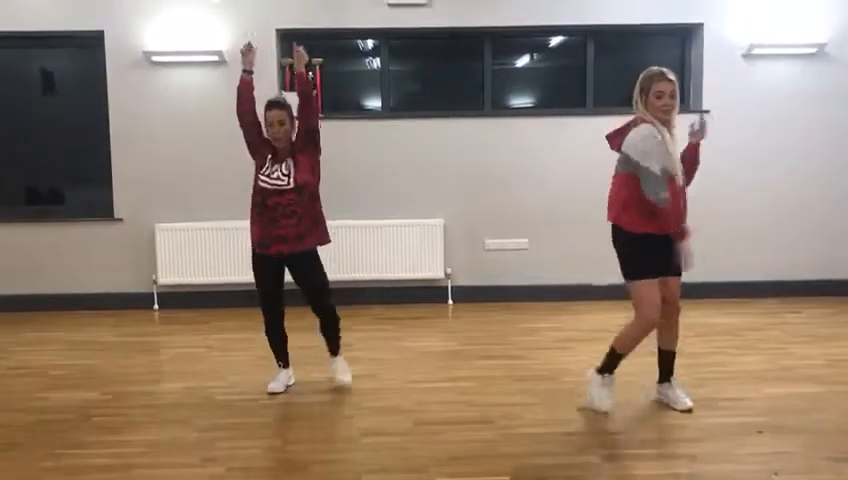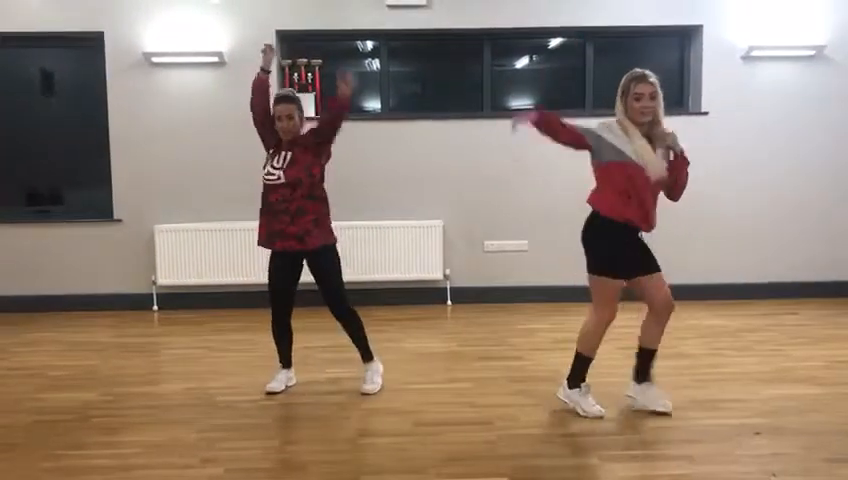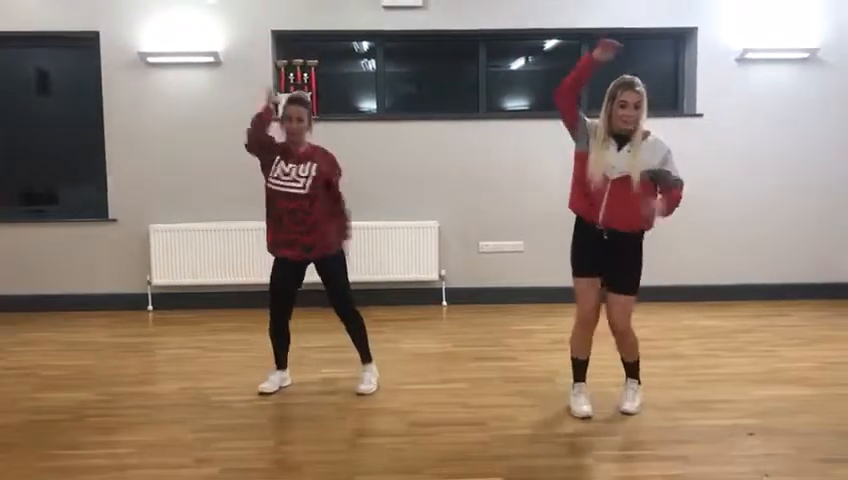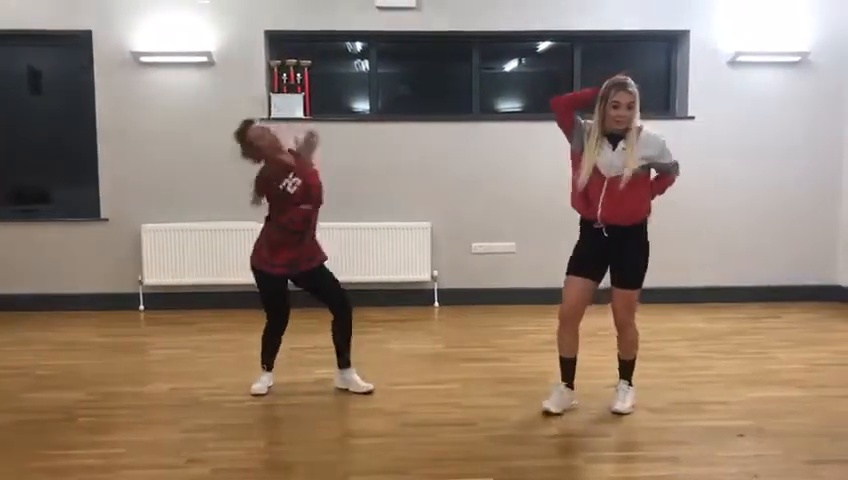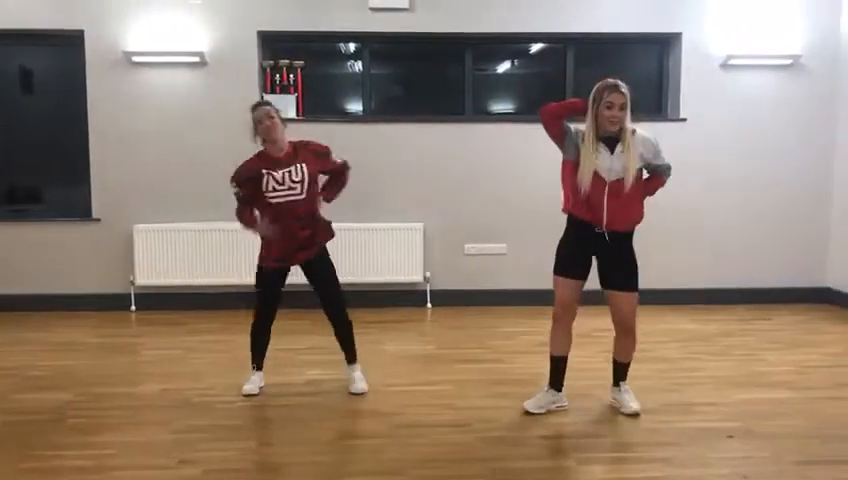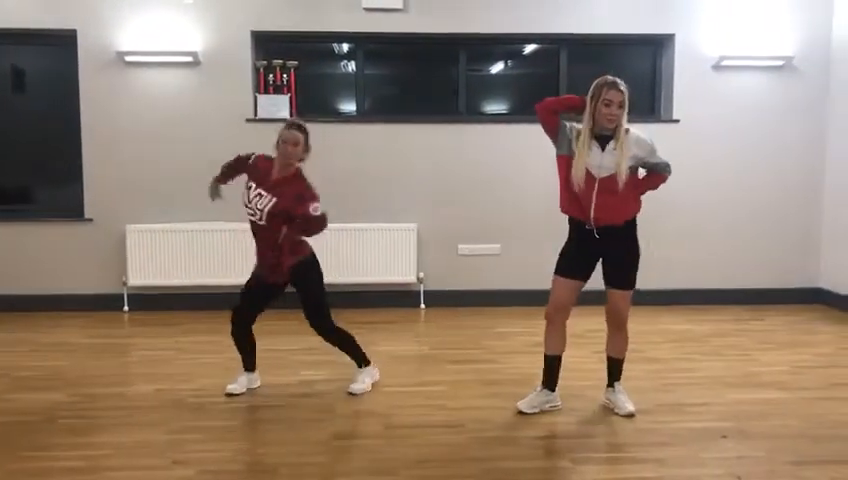
dt=0.3s
person 1, frame 1
left shoulder: (661, 135)
right shoulder: (645, 135)
left elbow: (679, 182)
right elbow: (656, 193)
left wrist: (694, 146)
right wrist: (681, 235)
left hip: (659, 234)
right hip: (634, 235)
left knee: (671, 310)
right knee: (648, 317)
left ankle: (666, 384)
right ankle: (602, 375)
person 1, frame 2
left shoulder: (660, 143)
right shoulder: (610, 135)
left elbow: (675, 191)
right elbow: (569, 133)
left wrist: (677, 153)
right wrist: (537, 118)
left hip: (631, 235)
right hip: (604, 231)
left knee: (663, 303)
right knee: (604, 312)
left ankle: (642, 382)
right ankle: (574, 386)
person 1, frame 3
left shoulder: (654, 147)
right shoulder: (589, 134)
left elbow: (675, 189)
right elbow: (564, 97)
left wrist: (662, 205)
right wrist: (593, 60)
left hip: (627, 243)
right hip: (588, 235)
left knee: (620, 324)
right knee: (586, 316)
left ankle: (633, 384)
right ankle: (579, 387)
person 1, frame 4
left shoulder: (649, 142)
right shoulder: (583, 136)
left elbow: (671, 171)
right elbow: (559, 104)
left wrist: (646, 196)
right wrist: (597, 94)
left hip: (630, 237)
right hip: (592, 234)
left knee: (624, 319)
right knee: (568, 314)
left ankle: (625, 385)
right ankle: (566, 388)
person 1, frame 5
left shoulder: (642, 144)
right shoulder: (576, 141)
left elbow: (662, 172)
right elbow: (548, 113)
left wrist: (640, 194)
right wrist: (585, 105)
left hip: (618, 240)
right hip: (579, 234)
left knee: (626, 323)
right knee: (562, 314)
left ankle: (621, 387)
right ankle: (555, 391)
person 1, frame 6
left shoulder: (636, 142)
right shoulder: (571, 139)
left elbow: (662, 170)
right elbow: (543, 108)
left wrist: (636, 191)
right wrist: (582, 104)
left hip: (620, 236)
right hip: (581, 234)
left knee: (618, 319)
right knee: (555, 313)
left ankle: (614, 389)
right ankle: (548, 391)
person 2, frame 1
left shoulder: (307, 151)
right shoulder: (261, 153)
left elbow: (310, 114)
right elbow: (245, 115)
left wrist: (302, 72)
right wrist: (247, 70)
left hip: (302, 245)
right hip: (265, 248)
left knee: (323, 306)
right knee: (272, 314)
left ankle: (337, 359)
right ankle: (283, 370)
person 2, frame 2
left shoulder: (314, 144)
right shoulder: (273, 145)
left elbow: (331, 121)
right elbow: (258, 107)
left wrist: (343, 96)
right wrist: (265, 69)
left hip: (316, 240)
right hip: (281, 244)
left knee: (339, 306)
right knee: (279, 310)
left ankle: (372, 365)
right ankle: (286, 370)
person 2, frame 3
left shoulder: (323, 158)
right shoulder: (271, 152)
left elbow: (335, 200)
right elbow: (254, 139)
left wrist: (342, 232)
right wrist: (269, 108)
left hip: (325, 246)
right hip: (287, 250)
left knee: (345, 307)
right knee: (278, 313)
left ankle: (368, 368)
right ankle: (280, 372)
person 2, frame 4
left shoulder: (293, 158)
right shoulder: (272, 174)
right elbow: (312, 196)
right wrist: (306, 158)
left hip: (305, 255)
right hip: (272, 261)
left knee: (342, 307)
right knee: (277, 321)
left ankle: (345, 373)
right ankle: (266, 373)
person 2, frame 5
left shoulder: (311, 152)
right shoulder: (250, 168)
left elbow: (341, 171)
right elbow: (244, 209)
left wrist: (324, 197)
right wrist: (258, 225)
left hip: (312, 245)
right hip: (274, 251)
left knee: (336, 307)
right knee: (264, 314)
left ankle: (353, 368)
right ankle: (257, 373)
person 2, frame 6
left shoulder: (300, 188)
right shoulder: (259, 165)
left elbow: (316, 223)
right elbow: (240, 162)
left wrist: (288, 231)
right wrist: (217, 181)
left hip: (299, 264)
right hip: (268, 263)
left knee: (322, 324)
right knee: (240, 317)
left ankle: (366, 369)
right ankle: (249, 374)
